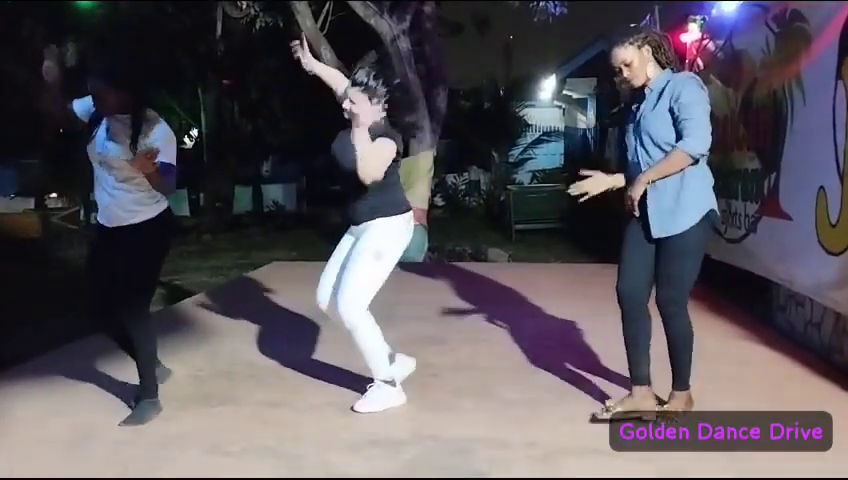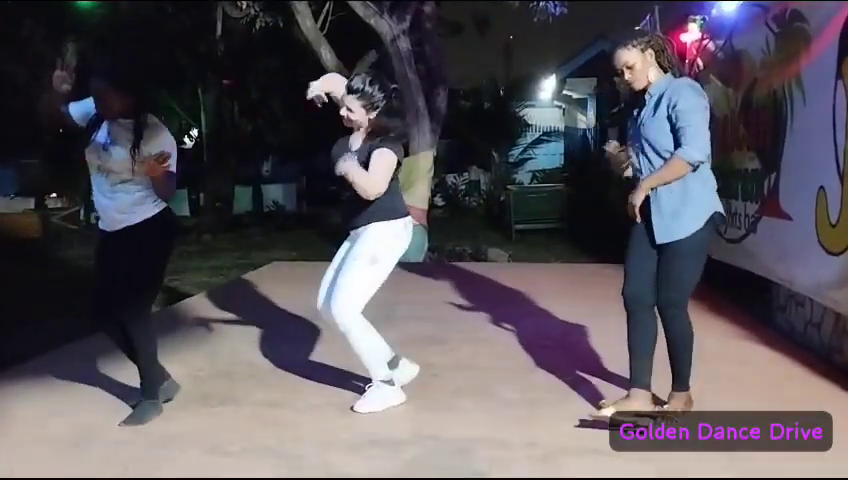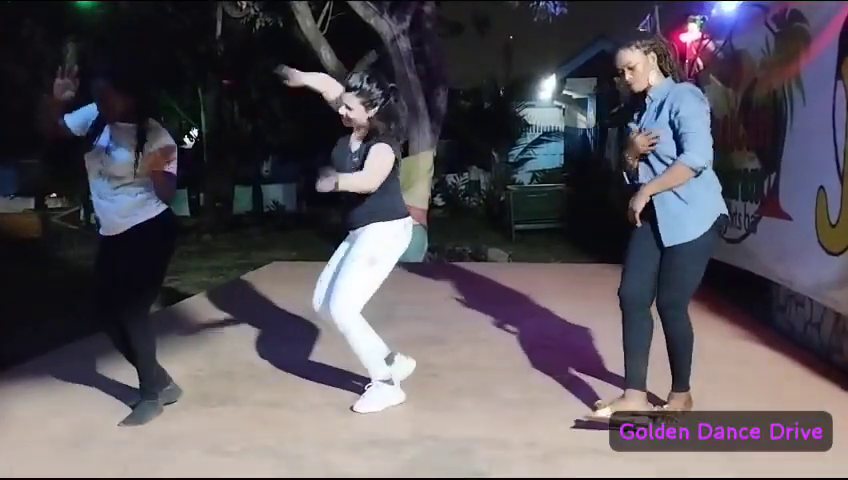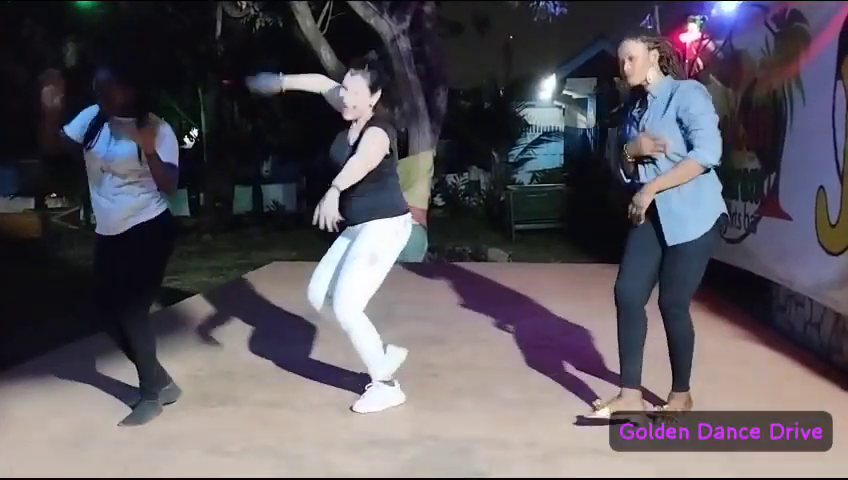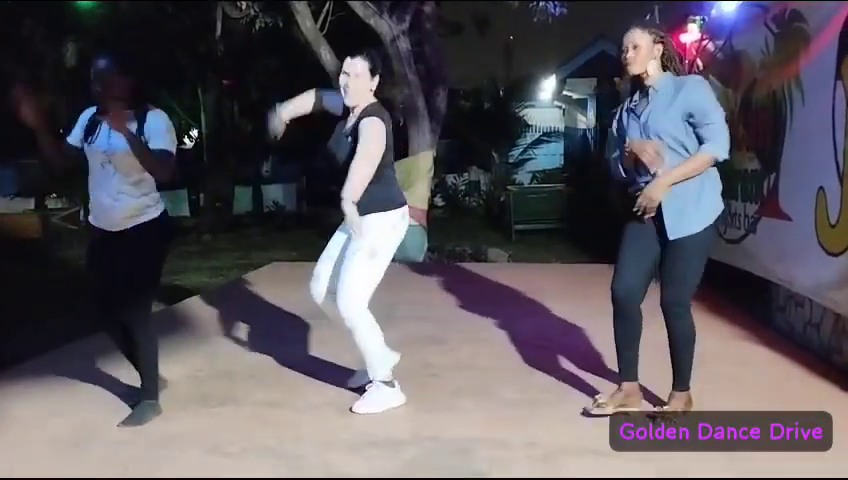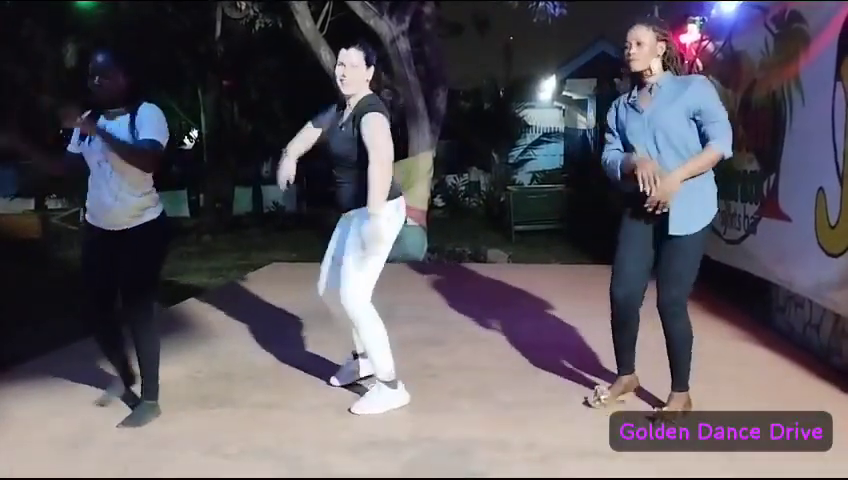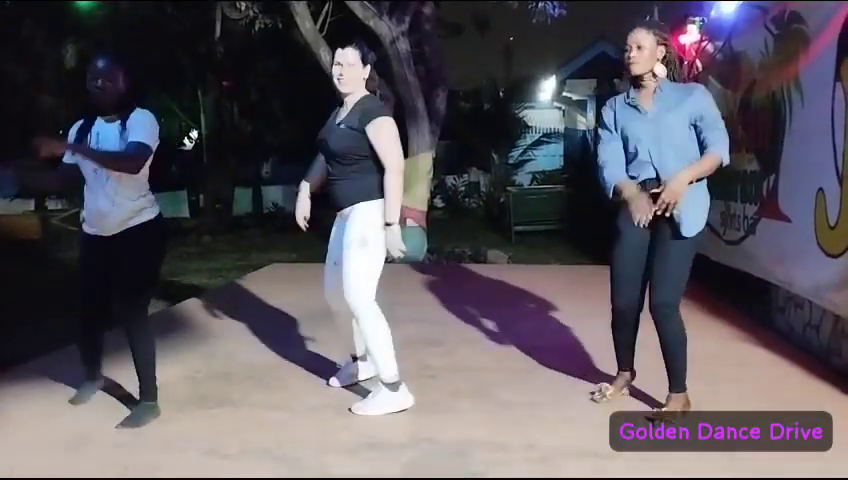
dt=0.1s
person 1, frame 1
left shoulder: (683, 86)
right shoulder: (639, 106)
left elbow: (695, 145)
left wrist: (643, 179)
right wrist: (609, 180)
left hip: (684, 211)
right hip: (645, 212)
left knee: (671, 302)
right knee: (629, 294)
left ankle: (682, 392)
right ankle: (641, 391)
person 1, frame 2
left shoulder: (683, 92)
right shoulder: (643, 111)
left elbow: (694, 153)
left wrist: (644, 184)
right wrist: (624, 162)
left hip: (688, 214)
right hip: (650, 214)
left knee: (670, 304)
right knee: (635, 298)
left ankle: (681, 393)
right ankle: (639, 394)
person 1, frame 3
left shoulder: (684, 97)
right shoulder: (641, 113)
left elbow: (697, 158)
left wrist: (646, 191)
right wrist: (632, 154)
left hip: (692, 217)
right hip: (652, 217)
left knee: (671, 305)
right knee: (632, 299)
left ankle: (681, 394)
right ankle: (634, 395)
person 1, frame 4
left shoulder: (687, 93)
right shoulder: (634, 113)
left elbow: (706, 155)
right elbow: (627, 174)
left wrist: (653, 188)
right wrist: (634, 151)
left hip: (692, 215)
right hip: (650, 215)
left knee: (674, 305)
right knee: (627, 296)
left ankle: (681, 394)
right ankle: (630, 393)
person 1, frame 5
left shoulder: (692, 88)
right shoulder: (627, 108)
left elbow: (717, 146)
right elbow: (618, 169)
left wrist: (665, 181)
right wrist: (632, 152)
left hip: (691, 211)
right hip: (646, 211)
left knee: (675, 303)
right knee: (624, 292)
left ankle: (681, 393)
right ankle: (628, 387)
person 1, frame 6
left shoulder: (695, 89)
right shoulder: (621, 107)
left elbow: (721, 142)
right elbow: (610, 159)
left wrist: (676, 177)
right wrist: (635, 164)
left hip: (686, 208)
right hip: (641, 207)
left knee: (671, 301)
right knee: (623, 296)
left ankle: (680, 393)
right ankle: (625, 376)
person 1, frame 7
left shoulder: (693, 96)
right shoulder: (616, 107)
left elbow: (719, 148)
right elbow: (608, 162)
left wrist: (683, 179)
right wrist: (630, 194)
left hip: (681, 211)
right hip: (635, 211)
left knee: (663, 303)
right knee: (624, 302)
left ankle: (678, 394)
right ankle: (625, 373)
person 2, frame 1
left shoulder: (155, 129)
right shoulder: (96, 113)
left elbow: (167, 186)
right elbow: (61, 113)
left wrist: (148, 170)
right wrist: (52, 82)
left hip: (146, 228)
right hip: (108, 227)
left knee: (131, 309)
right knee: (101, 305)
left ankle: (149, 396)
right ankle: (152, 367)
person 2, frame 2
left shoulder: (155, 133)
right shoulder: (93, 113)
left elbow: (167, 192)
right elbow: (57, 112)
left wrist: (155, 172)
right wrist: (59, 90)
left hip: (148, 229)
right hip: (111, 231)
left knee: (132, 311)
right knee: (106, 311)
left ankle: (150, 397)
right ankle: (160, 378)
person 2, frame 3
left shoulder: (156, 136)
right shoulder: (93, 118)
left elbow: (166, 194)
right elbow: (53, 129)
left wrist: (156, 170)
right wrist: (57, 100)
left hip: (148, 231)
right hip: (112, 234)
left knee: (131, 311)
right knee: (108, 312)
left ankle: (150, 396)
right ankle: (161, 382)
person 2, frame 4
left shoulder: (158, 128)
right shoulder: (93, 118)
left elbow: (168, 185)
right elbow: (53, 145)
left wrist: (149, 153)
right wrist: (50, 110)
left hip: (147, 231)
right hip: (108, 233)
left knee: (132, 311)
right knee: (110, 311)
left ankle: (153, 394)
right ankle: (159, 379)
person 2, frame 5
left shoulder: (154, 119)
right shoulder: (90, 117)
left elbow: (163, 171)
right elbow: (62, 162)
left wrist: (126, 133)
right wrist: (36, 122)
left hip: (144, 229)
right hip: (103, 230)
left knee: (135, 310)
right knee: (109, 308)
left ankle: (149, 398)
right ankle: (151, 378)
person 2, frame 6
left shoulder: (148, 114)
right shoulder: (88, 119)
left elbow: (147, 161)
right elbow: (64, 165)
left wrist: (95, 130)
left hip: (141, 228)
right hip: (99, 228)
left knee: (138, 311)
right knee: (96, 307)
left ankle: (149, 398)
right ankle: (123, 376)
person 2, frame 7
left shoulder: (141, 119)
right shoulder: (81, 128)
left elbow: (132, 163)
right elbow: (62, 177)
left wrist: (67, 147)
right wrist: (21, 177)
left hip: (138, 231)
right hip: (96, 234)
left knee: (133, 314)
right knee: (90, 311)
left ankle: (149, 400)
right ankle: (93, 377)
person 3, frame 1
left shoulder: (385, 136)
right shoulder: (358, 114)
left elbow: (369, 174)
right elbow: (338, 79)
left wrist: (361, 132)
right wrist: (309, 63)
left hip: (386, 226)
right hip: (360, 227)
left knee: (349, 305)
right knee: (326, 299)
left ankle: (388, 386)
right ankle: (391, 360)
person 3, frame 2
left shoulder: (385, 142)
right shoulder: (355, 119)
left elbow: (374, 188)
right elbow: (335, 81)
left wrist: (353, 170)
right wrist: (320, 84)
left hip: (385, 231)
right hip: (362, 233)
left knee: (343, 310)
right knee: (327, 304)
left ankle: (387, 386)
right ankle: (395, 366)
person 3, frame 3
left shoulder: (383, 142)
right shoulder: (349, 118)
left elbow: (369, 179)
right elbow: (326, 81)
left wrist: (339, 179)
right wrist: (300, 76)
left hip: (383, 232)
right hip: (361, 233)
left knee: (341, 311)
right knee: (324, 303)
left ankle: (386, 385)
right ankle: (391, 361)
person 3, frame 4
left shoulder: (378, 130)
right shoulder: (351, 114)
left elbow: (364, 162)
right elbow: (322, 82)
left wrist: (332, 193)
right wrist: (280, 81)
left hip: (382, 227)
right hip: (359, 227)
left knee: (345, 308)
right knee: (317, 296)
left ankle: (386, 385)
right ankle: (383, 353)
person 3, frame 5
left shoulder: (374, 118)
right shoulder: (346, 105)
left elbow: (368, 156)
right elbow: (315, 97)
left wrist: (348, 200)
right wrist: (284, 112)
left hip: (381, 220)
right hip: (359, 220)
left knee: (350, 304)
right knee: (321, 291)
left ankle: (387, 386)
right ankle: (379, 354)
person 3, frame 6
left shoulder: (371, 110)
right shoulder: (341, 107)
left elbow: (382, 159)
right elbow: (312, 130)
left wrist: (374, 217)
right wrist: (289, 156)
left hip: (377, 213)
right hip: (354, 213)
left knee: (354, 298)
right knee: (329, 290)
left ankle: (390, 386)
right ankle: (365, 356)
person 3, frame 7
left shoulder: (374, 112)
right shoulder: (341, 110)
left elbow: (395, 168)
right elbow: (325, 157)
left wrist: (390, 223)
right wrist: (305, 191)
left hip: (369, 211)
right hip: (349, 212)
left knee: (359, 298)
right knee: (334, 293)
left ankle: (393, 388)
right ankle: (363, 361)
